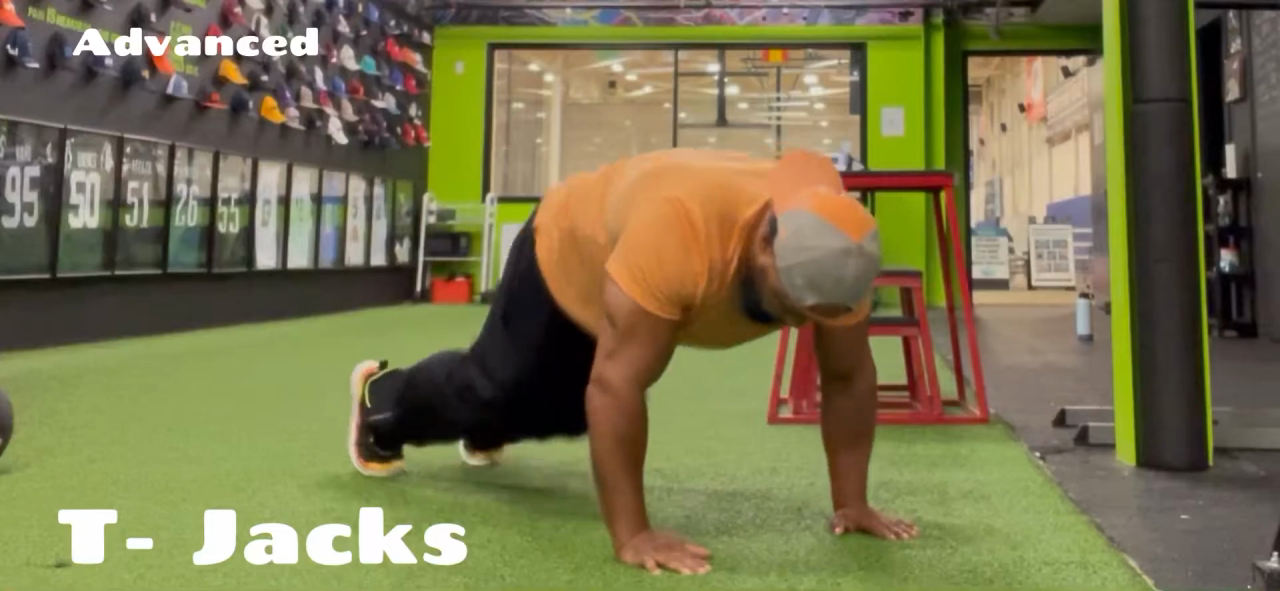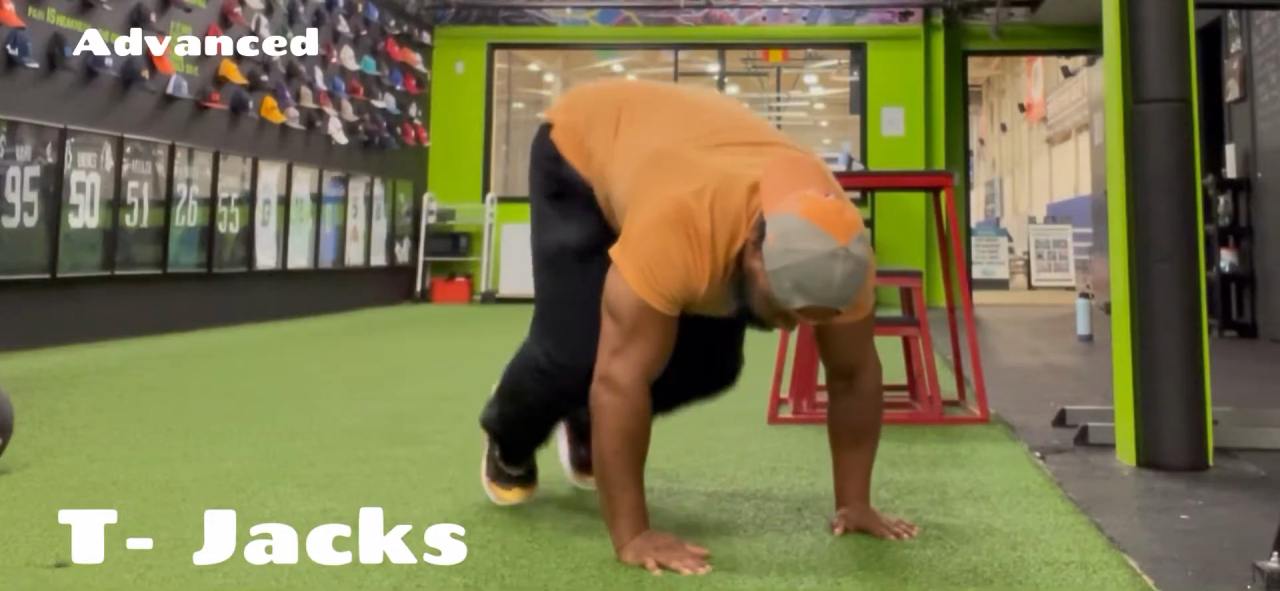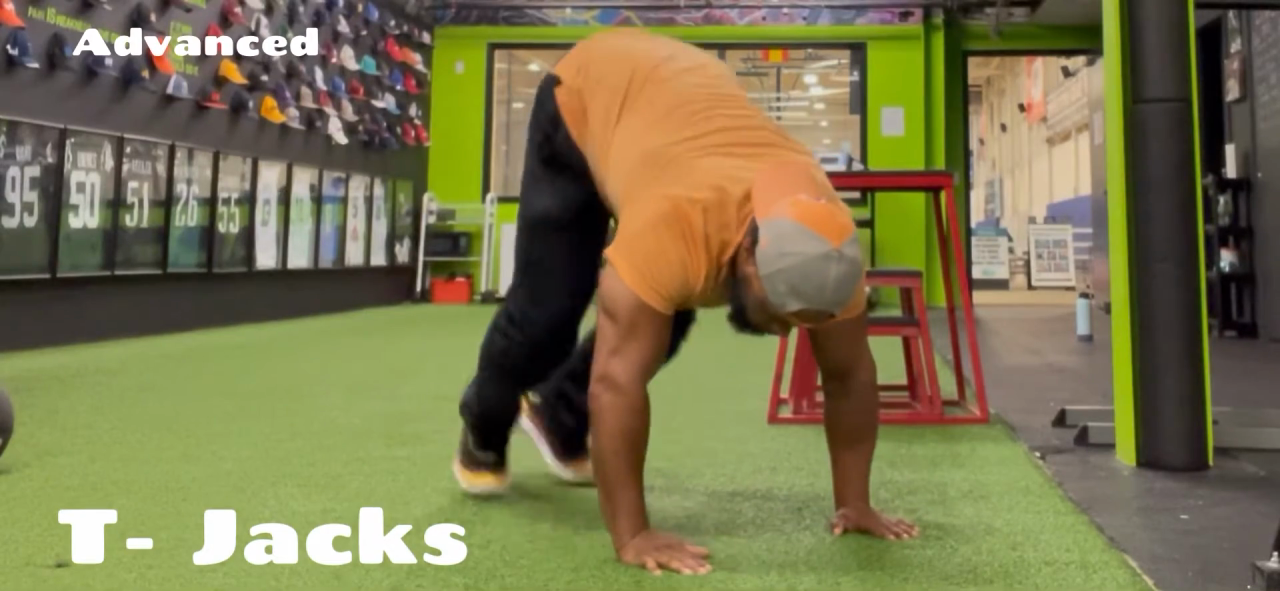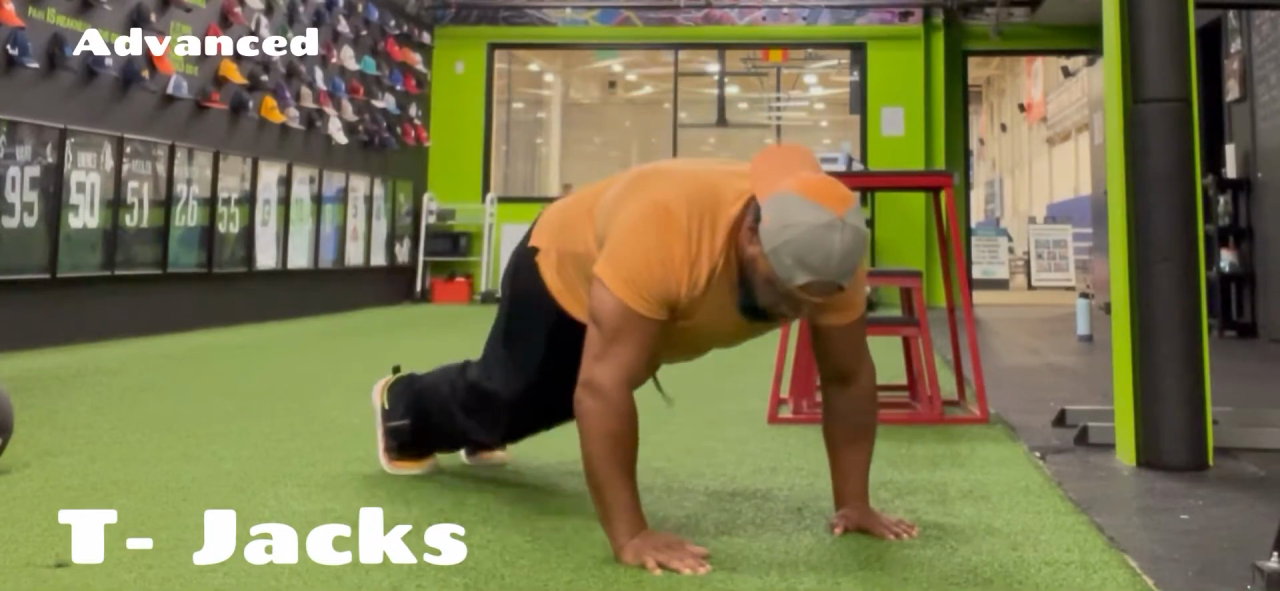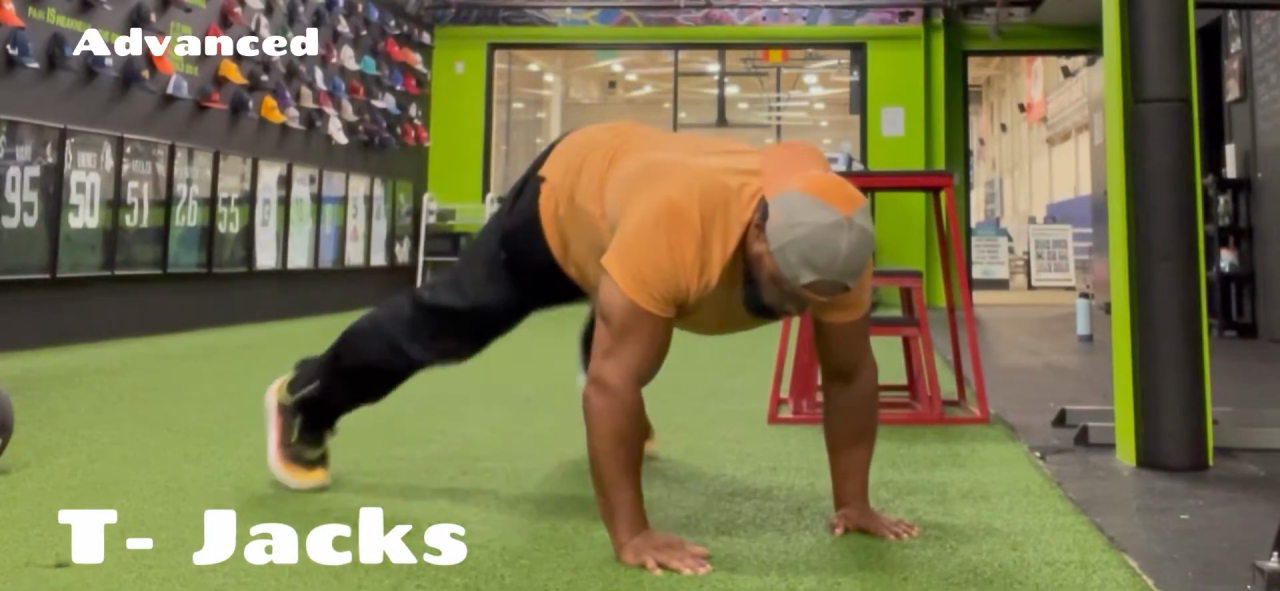
dt=0.4s
person 1, frame 1
left shoulder: (828, 255)
right shoulder: (679, 234)
left elbow: (849, 376)
right elbow: (613, 385)
left wrist: (853, 505)
right wrist: (631, 536)
right hip: (573, 244)
left knee: (558, 412)
right knee: (495, 390)
left ankle: (493, 421)
right ankle: (382, 397)
person 1, frame 2
left shoulder: (832, 247)
right shoulder: (677, 227)
left elbow: (853, 373)
right elbow: (620, 380)
left wrist: (855, 502)
right wrist: (632, 536)
left knee: (711, 365)
right knee: (575, 353)
left ankle: (585, 424)
right ankle: (508, 439)
person 1, frame 3
left shoulder: (821, 242)
right shoulder: (674, 227)
left elbow: (848, 372)
right elbow: (618, 379)
left wrist: (855, 503)
right wrist: (631, 537)
left knee: (665, 325)
right knee: (546, 309)
left ankle: (558, 413)
right ankle: (485, 424)
person 1, frame 4
left shoulder: (825, 248)
right shoulder: (664, 235)
left elbow: (849, 377)
right elbow: (601, 387)
left wrist: (855, 504)
right wrist: (630, 536)
right hip: (567, 270)
left knee: (543, 402)
right knee: (507, 397)
left ankle: (480, 425)
right ankle: (402, 406)
person 1, frame 5
left shoulder: (827, 247)
right shoulder: (676, 228)
left elbow: (849, 374)
right elbow: (612, 382)
left wrist: (854, 504)
right wrist: (632, 535)
right hip: (572, 195)
right knee: (448, 321)
right ankle: (306, 399)
